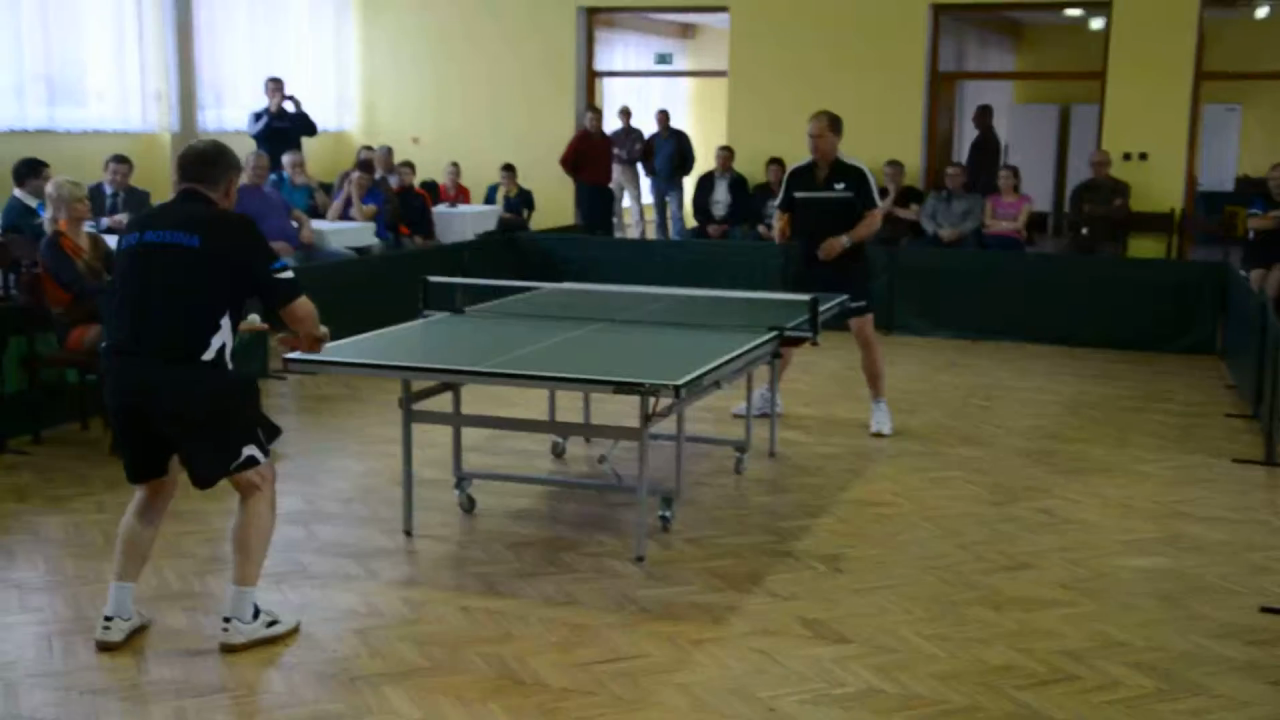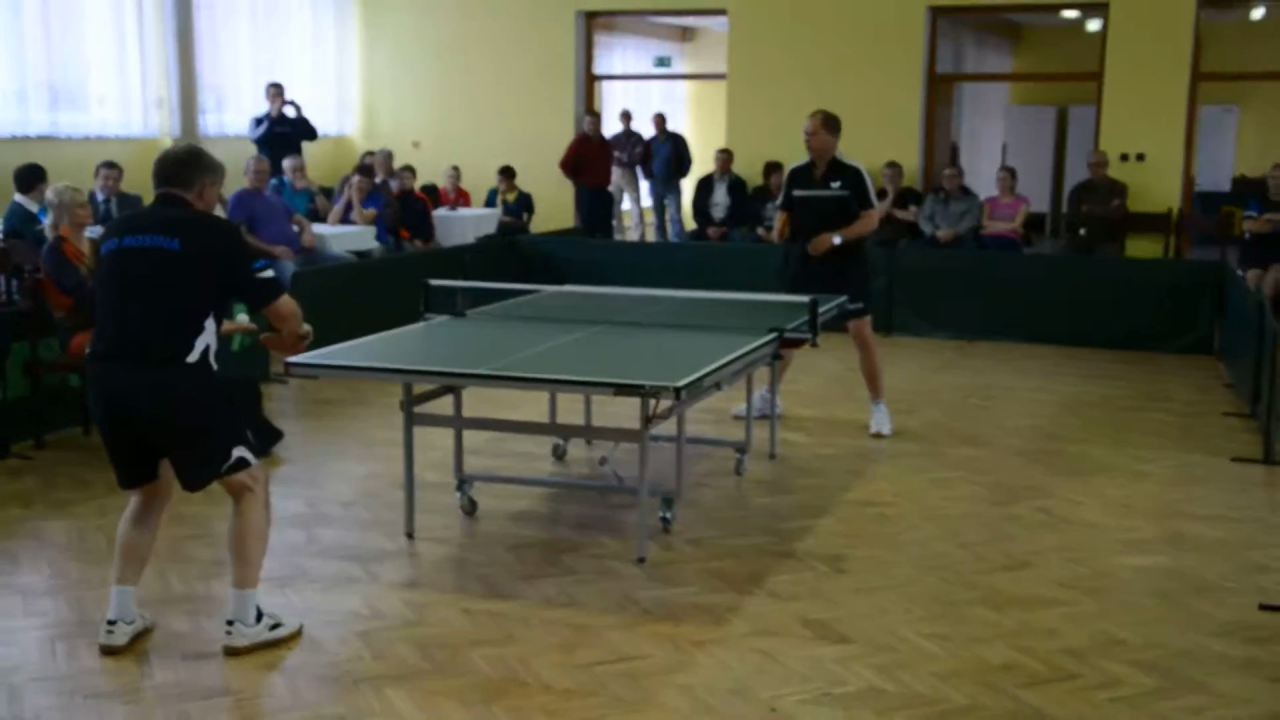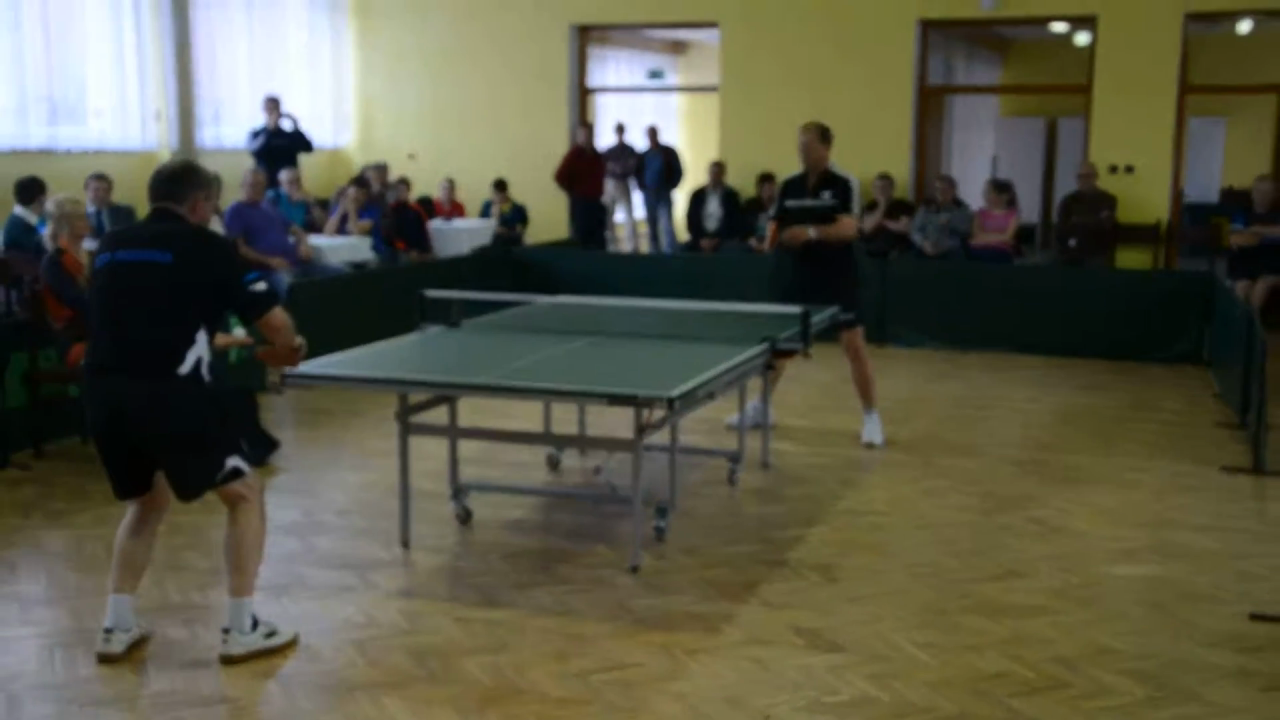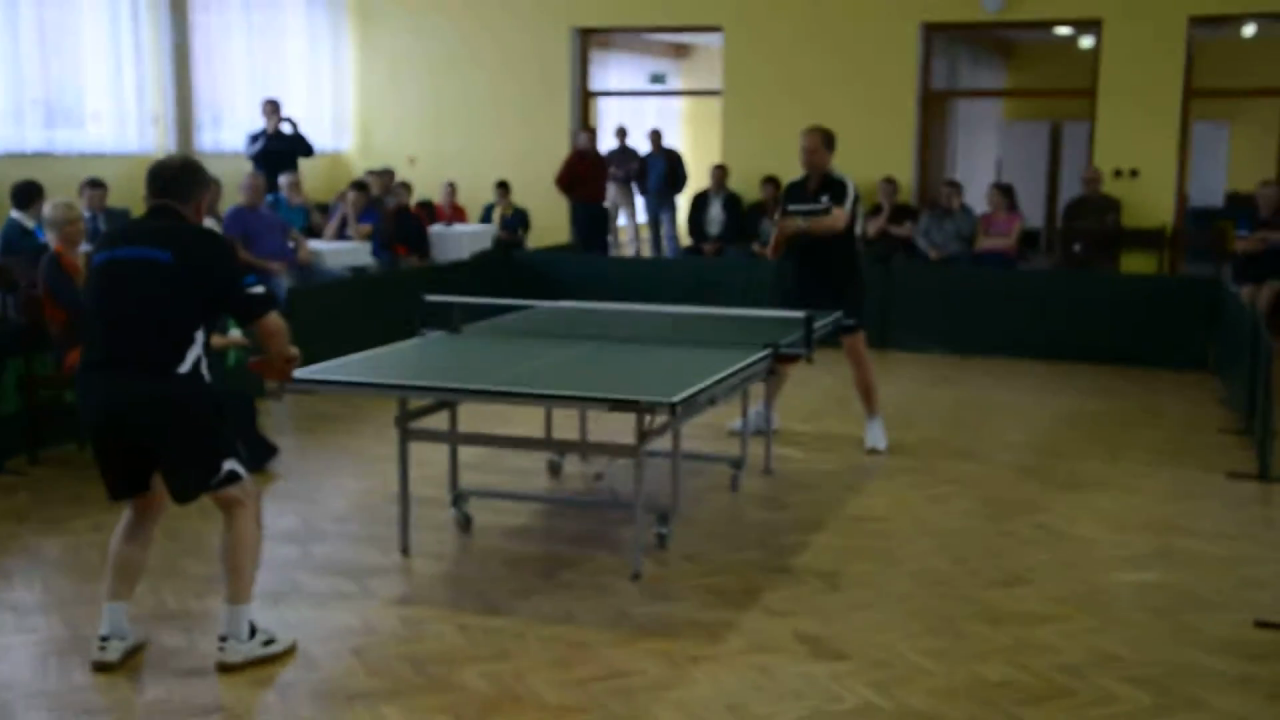
dt=0.4s
person 1, frame 1
left shoulder: (137, 228)
right shoulder: (233, 230)
right elbow: (299, 311)
right wrist: (311, 337)
left hip: (123, 376)
right hip: (190, 379)
left knee: (154, 488)
right knee: (258, 482)
left ankle: (117, 615)
right ankle: (242, 618)
person 1, frame 2
left shoulder: (117, 234)
right shoulder: (213, 232)
right elbow: (283, 310)
right wrist: (293, 336)
left hip: (108, 382)
right hip: (176, 383)
left knee: (149, 491)
right knee: (250, 485)
left ankle: (119, 619)
right ankle: (244, 621)
person 1, frame 3
left shoulder: (111, 248)
right shoulder: (204, 246)
right elbow: (275, 322)
right wrist: (288, 347)
left hip: (104, 395)
right hip: (169, 395)
left knee: (148, 501)
right knee: (245, 494)
left ankle: (116, 628)
right ankle: (241, 629)
person 1, frame 4
left shoulder: (109, 246)
right shoulder: (205, 245)
right elbow: (270, 325)
right wrist: (282, 357)
left hip: (101, 393)
right hip: (168, 393)
left knee: (143, 504)
right knee: (242, 499)
left ankle: (112, 635)
right ankle: (238, 636)
person 2, frame 1
left shoulder: (857, 174)
right shoulder: (796, 174)
left elbow: (874, 219)
right elbow: (782, 213)
left wrist: (844, 240)
right wrist: (780, 229)
left hip: (848, 266)
right hip: (805, 266)
left knee: (865, 335)
left ankle: (879, 406)
right ankle: (769, 395)
person 2, frame 2
left shoulder: (854, 174)
right shoulder: (795, 175)
left elbow: (870, 221)
right elbow: (784, 213)
left wrist: (835, 237)
right wrist: (780, 229)
left hip: (845, 268)
right hip: (803, 267)
left knee: (862, 336)
left ankle: (878, 408)
right ankle: (769, 397)
person 2, frame 3
left shoulder: (843, 185)
right shoulder: (789, 186)
left elbow: (848, 229)
right elbow: (778, 224)
left wrist: (811, 232)
right wrist: (773, 238)
left hip: (836, 278)
right hip: (797, 277)
left knee: (854, 346)
left ankle: (871, 417)
right ankle: (761, 406)
person 2, frame 4
left shoulder: (843, 187)
right shoulder: (792, 189)
left elbow: (837, 223)
right elbow: (784, 230)
left wrist: (800, 224)
right wrist: (776, 243)
left hip: (839, 283)
right hip: (799, 282)
left knee: (855, 351)
left ankle: (874, 423)
right ankle: (765, 413)
